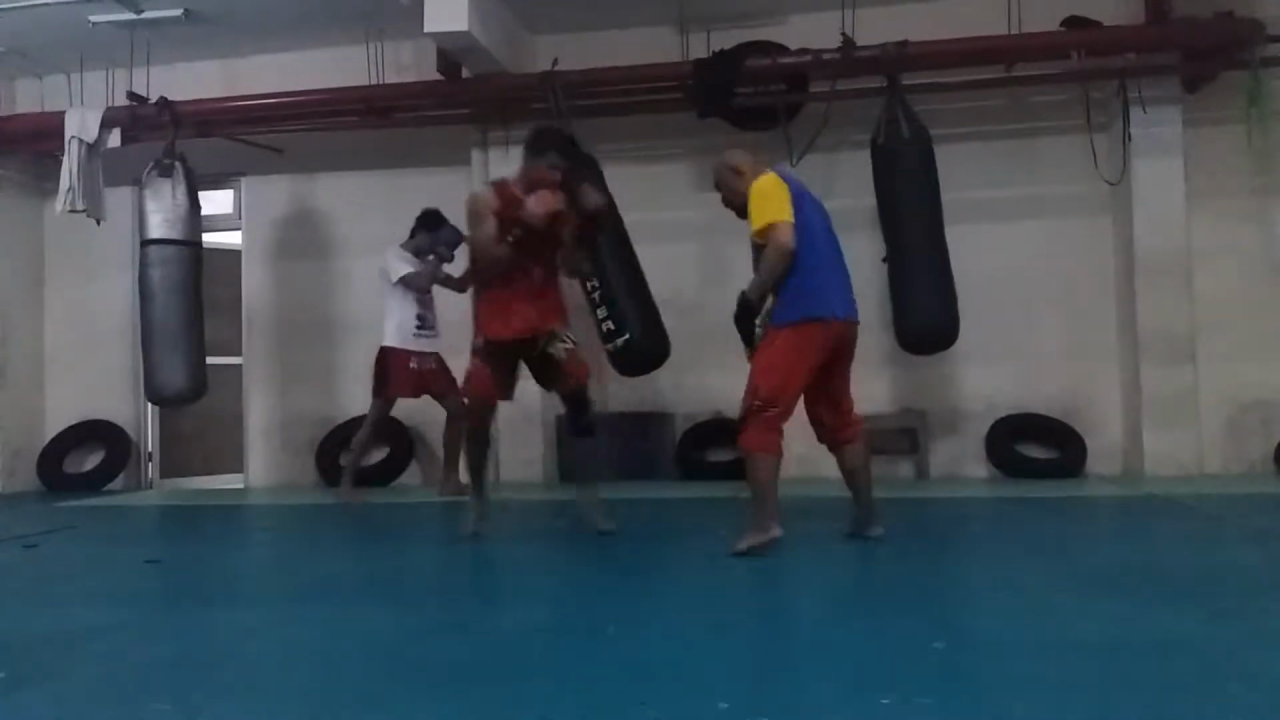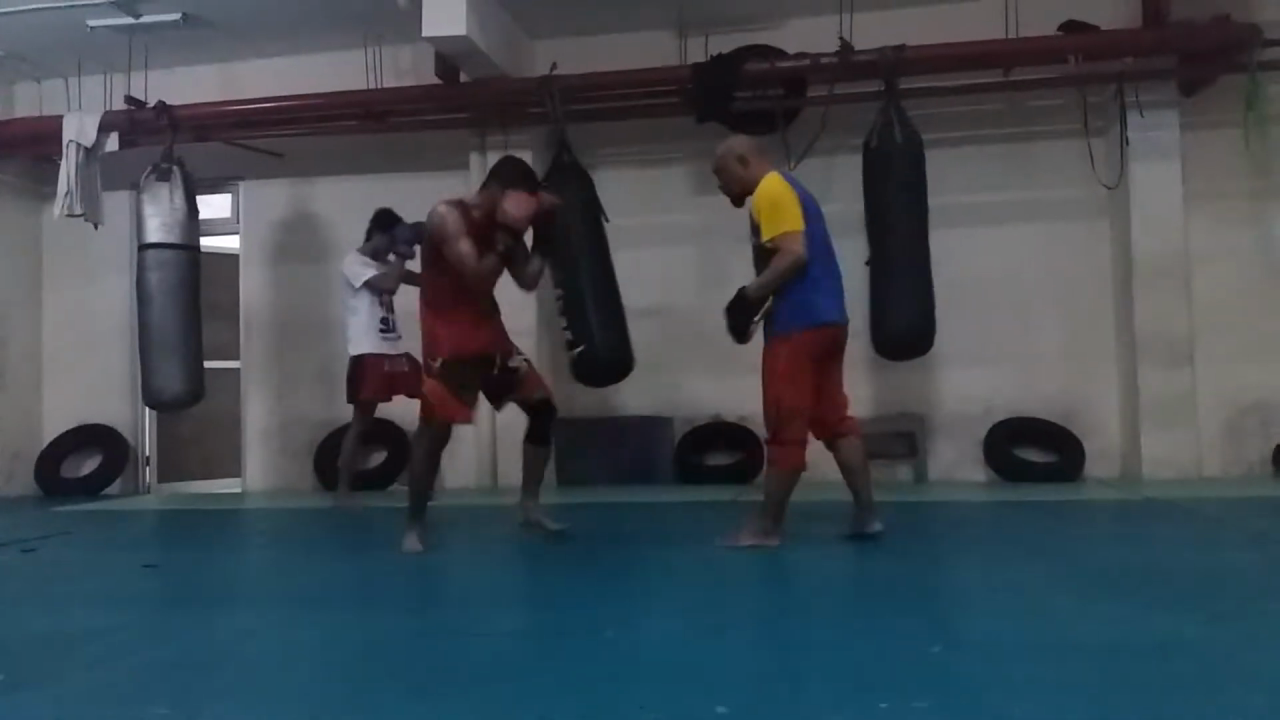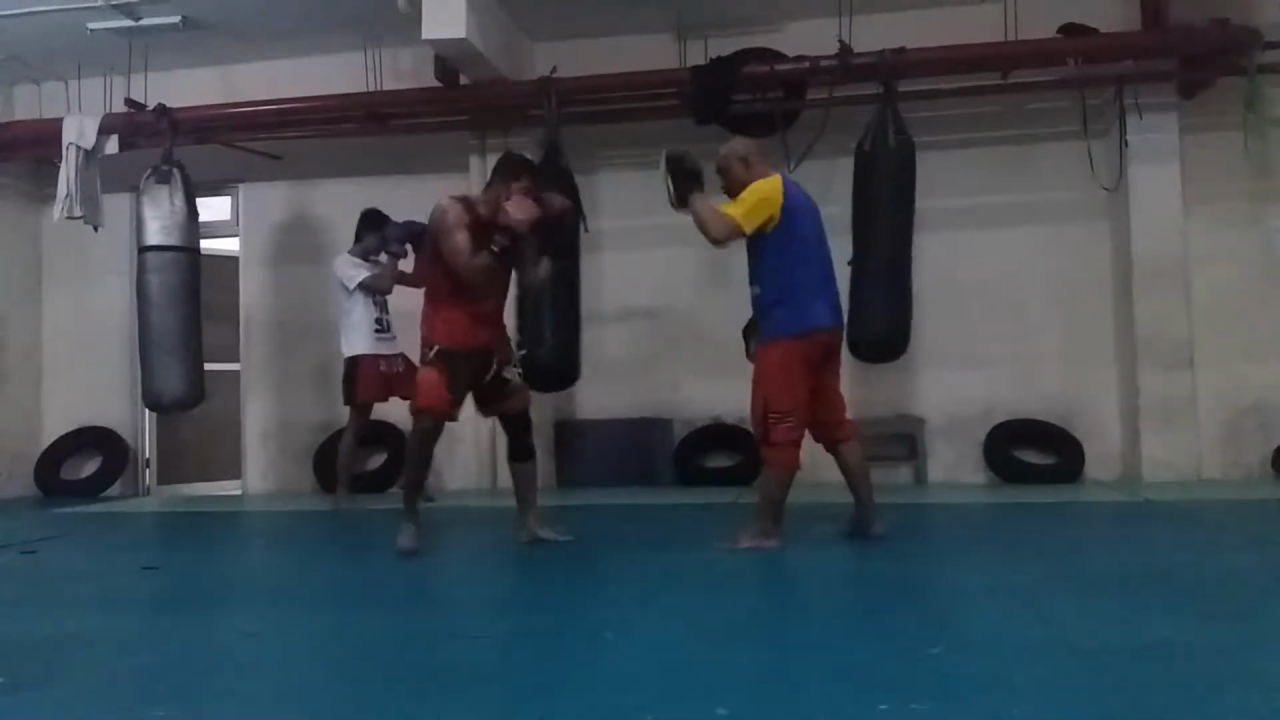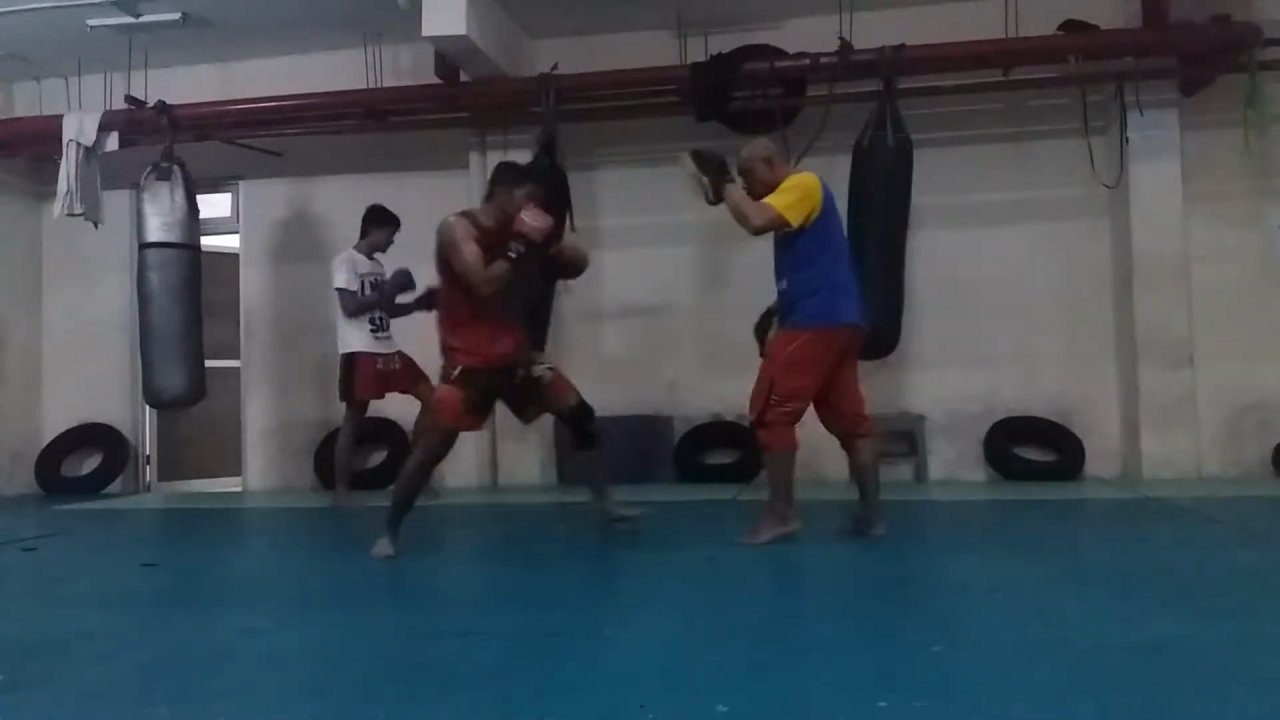
dt=0.3s
person 1, frame 1
left shoulder: (765, 186)
right shoulder: (797, 193)
left elbow: (783, 245)
left wrist: (750, 298)
right wrist: (763, 297)
left hip: (800, 320)
right hip: (839, 318)
left knee: (761, 418)
right knee: (840, 422)
left ankle: (764, 522)
right ankle: (867, 518)
person 1, frame 2
left shoulder: (771, 191)
right shoulder: (792, 191)
left elbow: (794, 254)
left wrist: (750, 295)
right wrist: (760, 298)
left hip: (797, 324)
right hip: (828, 319)
left knee: (786, 429)
right knee: (835, 420)
left ankle: (766, 526)
right ankle: (867, 514)
person 1, frame 3
left shoulder: (766, 191)
right shoulder: (792, 194)
left elbow: (718, 231)
left wrist: (692, 192)
right wrist: (759, 319)
left hip: (790, 330)
right hip: (823, 324)
left knee: (778, 430)
right knee: (834, 423)
left ankle: (765, 528)
right ankle: (868, 515)
person 1, frame 4
left shoulder: (802, 185)
right shoulder: (796, 195)
left elbow: (757, 222)
left wrist: (724, 184)
left hip: (814, 322)
right hip: (839, 321)
left knee: (772, 412)
right knee: (849, 420)
left ankle: (780, 513)
right ankle: (871, 514)
person 2, frame 1
left shoulder: (558, 204)
right shoulder: (488, 198)
left elbow: (574, 267)
right elbow: (485, 265)
left wrist: (588, 220)
right wrist: (522, 232)
left hip: (548, 319)
right hip: (499, 324)
left knee: (579, 403)
right knee: (479, 413)
left ankle: (588, 494)
right ankle: (478, 501)
person 2, frame 2
left shoulder: (502, 223)
right shoulder: (446, 216)
left elbow: (528, 280)
right elbow: (478, 277)
left wrist: (544, 231)
right wrist: (508, 235)
left hip: (492, 339)
right hip: (449, 345)
left knee: (544, 410)
right knee: (434, 434)
left ankle: (529, 505)
right ankle: (414, 526)
person 2, frame 3
left shoulder: (510, 224)
right shoulder: (451, 212)
left elbow: (537, 278)
right elbow: (470, 274)
right wrist: (504, 237)
left hip: (492, 341)
right hip: (449, 341)
left knee: (520, 425)
right knee: (426, 428)
left ankle: (530, 522)
right ankle: (409, 520)
person 2, frame 4
left shoulder: (521, 232)
right shoulder: (456, 228)
right elbow: (485, 285)
left wrist: (563, 258)
right wrist: (520, 245)
left hip: (515, 353)
right hip: (469, 359)
left knee: (580, 415)
right knee: (432, 447)
left ankle: (604, 501)
right ankle: (388, 532)
person 3, frame 1
left shoulder: (426, 263)
right shoulder: (394, 257)
left elbow: (459, 285)
right elbow: (421, 284)
right wrist: (441, 258)
left hip: (427, 352)
right hip: (398, 350)
left knee: (458, 408)
right knee: (376, 417)
left ankle: (450, 479)
right ankle: (346, 482)
person 3, frame 2
left shoulder: (385, 264)
right shoulder: (353, 263)
left elbow: (422, 280)
right elbow: (389, 286)
right wrist: (401, 255)
left hip: (396, 352)
right hip: (369, 354)
right knee: (361, 422)
right ankle: (343, 489)
person 3, frame 3
left shoulder: (376, 265)
right shoulder: (345, 264)
right elbow: (384, 286)
left wrist: (408, 253)
right wrist: (394, 254)
left hip: (391, 352)
right hip: (364, 355)
right knee: (357, 423)
right ankle: (342, 492)
person 3, frame 4
left shoulder: (377, 266)
right shoulder: (346, 261)
right elbow: (349, 308)
left wrist: (418, 302)
right wrist: (387, 292)
left hip: (389, 350)
right hip: (360, 352)
left knee: (429, 397)
right knee: (353, 419)
right ankle: (341, 490)
